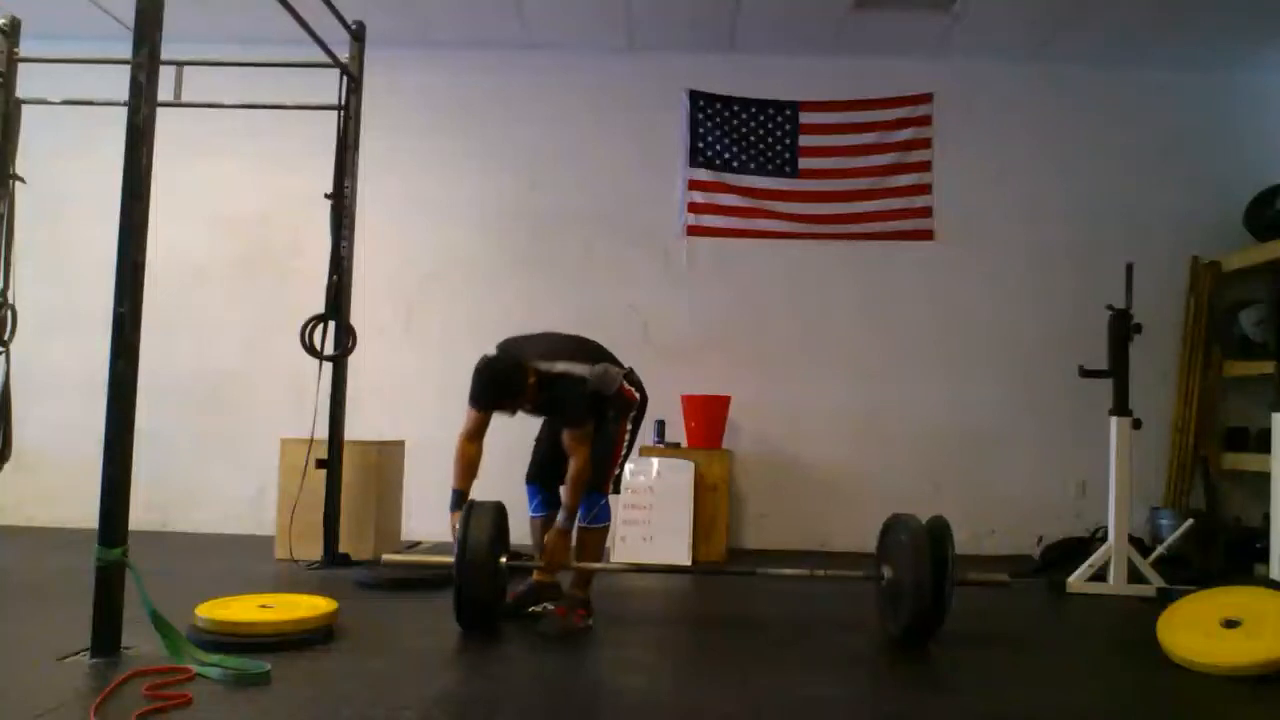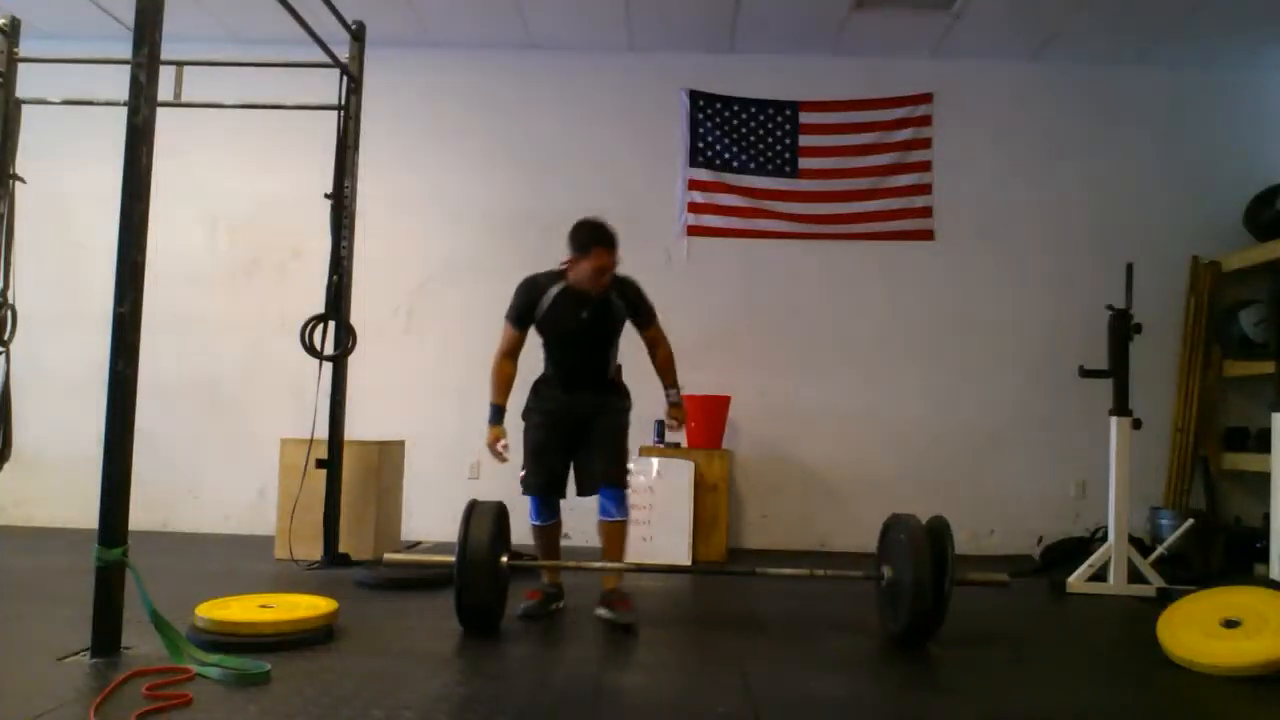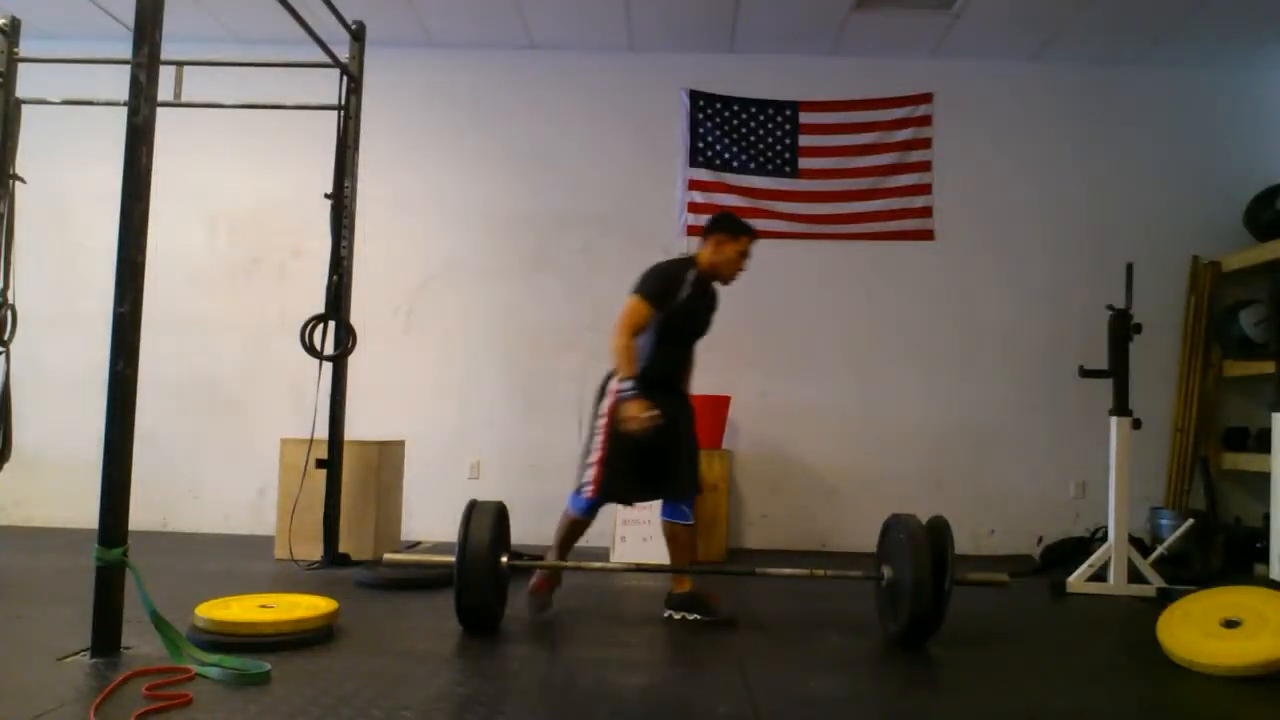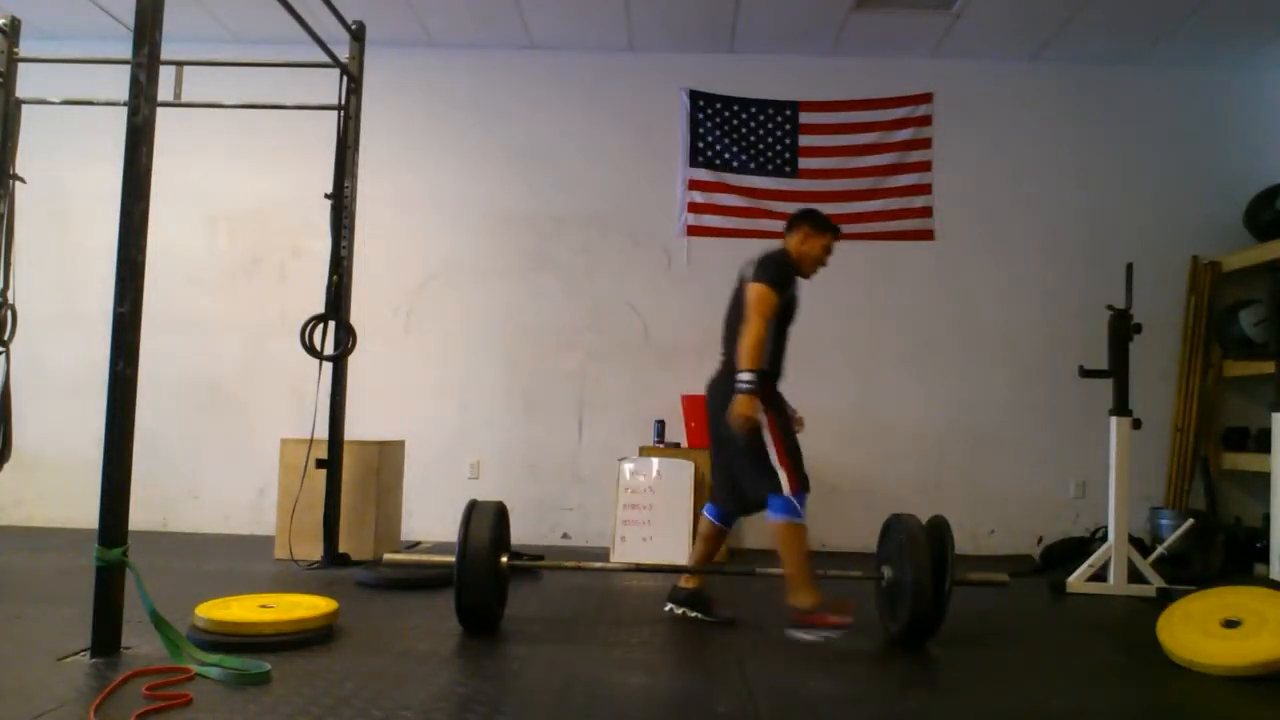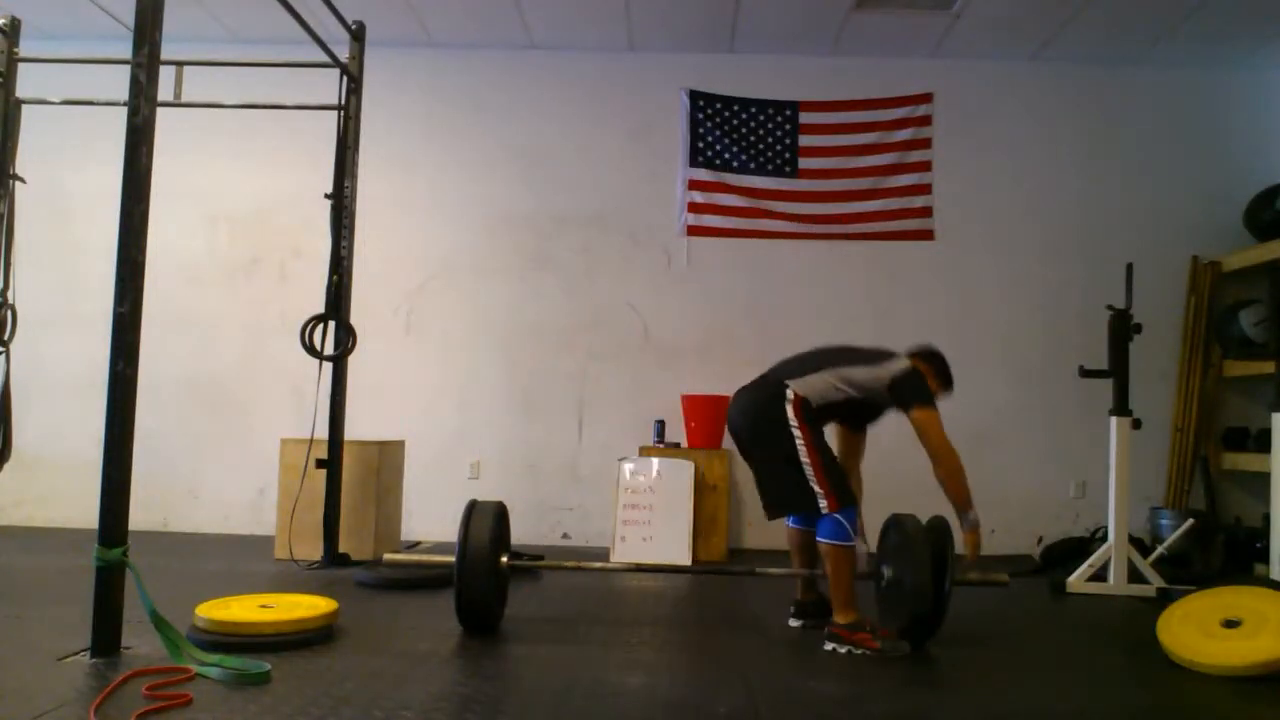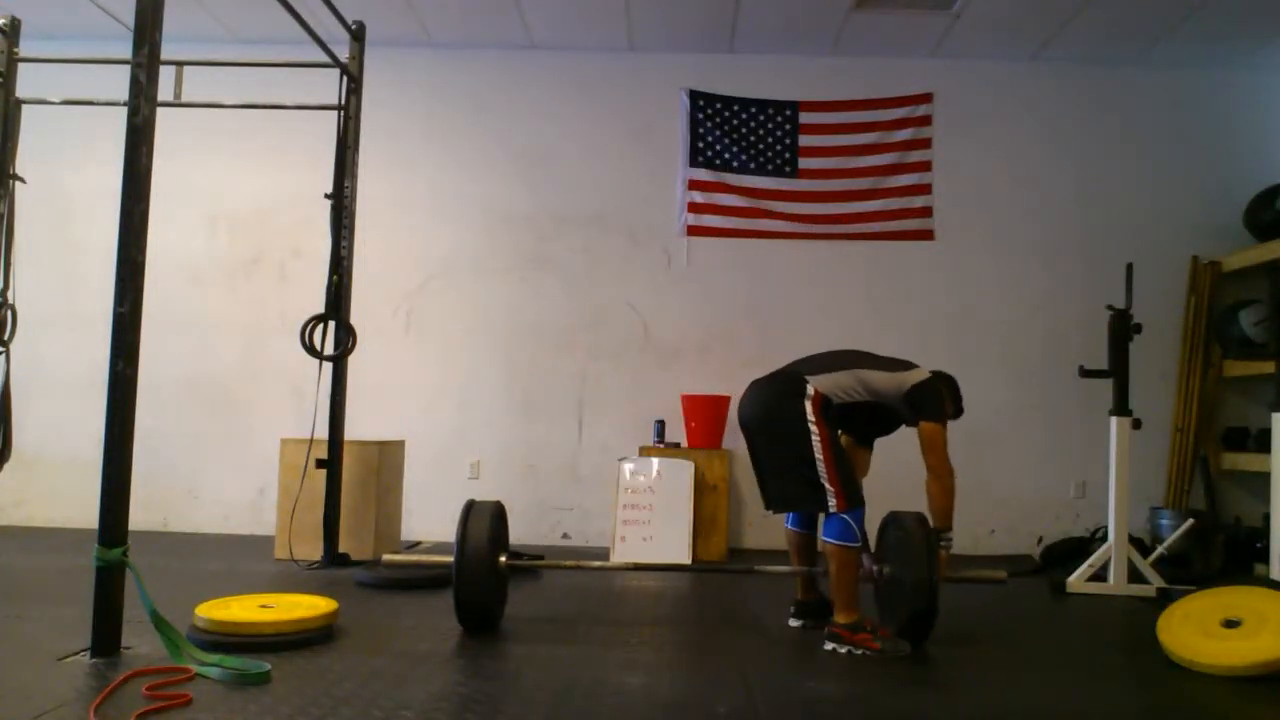
dt=0.5s
person 1, frame 1
left shoulder: (566, 383)
right shoulder: (493, 370)
left elbow: (579, 458)
right elbow: (470, 437)
left wrist: (562, 527)
right wrist: (457, 505)
left hip: (616, 400)
right hip: (573, 405)
left knee: (593, 490)
right knee: (538, 482)
left ankle: (579, 598)
right ankle: (544, 583)
person 1, frame 2
left shoulder: (624, 292)
right shoulder: (535, 290)
left elbow: (656, 343)
right elbow: (507, 355)
left wrist: (673, 397)
right wrist: (496, 417)
left hip: (605, 398)
right hip: (551, 397)
left knee: (611, 487)
right knee: (540, 492)
left ankle: (612, 590)
right ankle: (550, 586)
person 1, frame 3
left shoulder: (707, 295)
right shoulder: (668, 276)
right elbow: (623, 333)
left wrist: (681, 401)
right wrist: (629, 396)
left hip: (665, 400)
right hip: (632, 394)
left knee: (680, 493)
right knee: (597, 489)
left ankle: (682, 592)
right ankle: (551, 568)
person 1, frame 4
left shoulder: (776, 277)
right shoulder: (773, 265)
right elbow: (754, 321)
left wrist: (780, 406)
right wrist: (748, 389)
left hip: (736, 394)
right hip: (741, 393)
left knee: (735, 497)
right knee: (786, 486)
left ankle: (687, 589)
right ankle: (804, 605)
person 1, frame 5
left shoulder: (865, 391)
right shoulder: (907, 376)
left elbow: (849, 463)
right elbow: (942, 456)
left wrist: (854, 531)
right wrist: (969, 521)
left hip: (747, 406)
right hip: (776, 410)
left knee: (807, 497)
right knee: (835, 505)
left ankle: (807, 602)
right ankle: (845, 626)
person 1, frame 6
left shoulder: (873, 406)
right shoulder: (926, 388)
left elbow: (852, 475)
right elbow: (940, 472)
left wrist: (859, 548)
right wrist: (941, 540)
left hip: (758, 400)
right hip: (791, 404)
left knee: (803, 499)
right knee: (843, 505)
left ankle: (807, 602)
right ankle: (846, 625)
